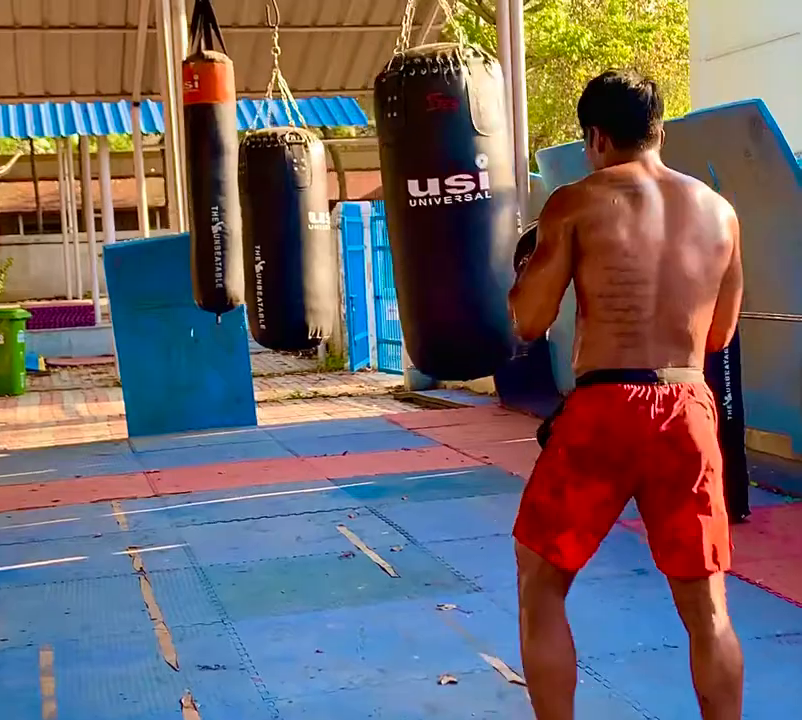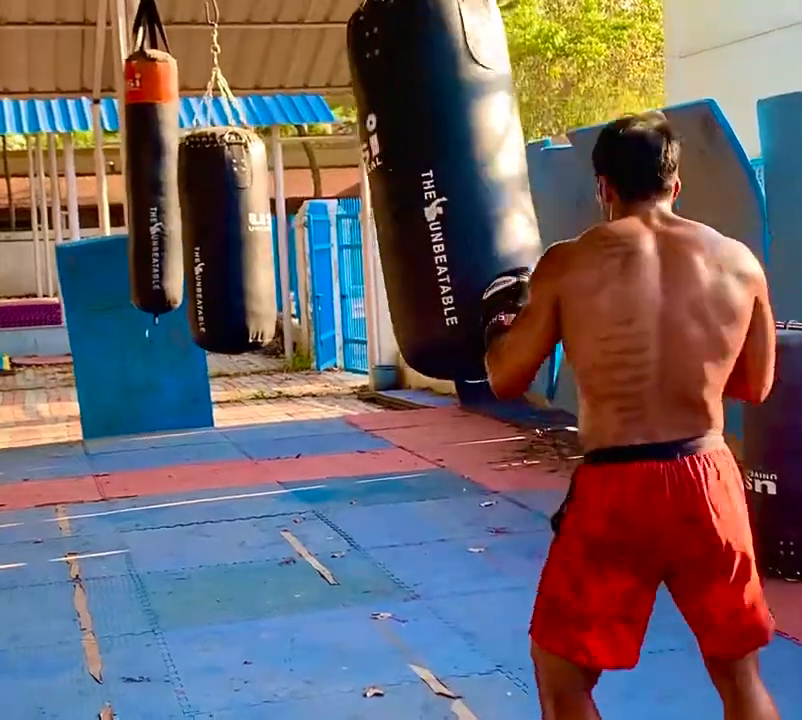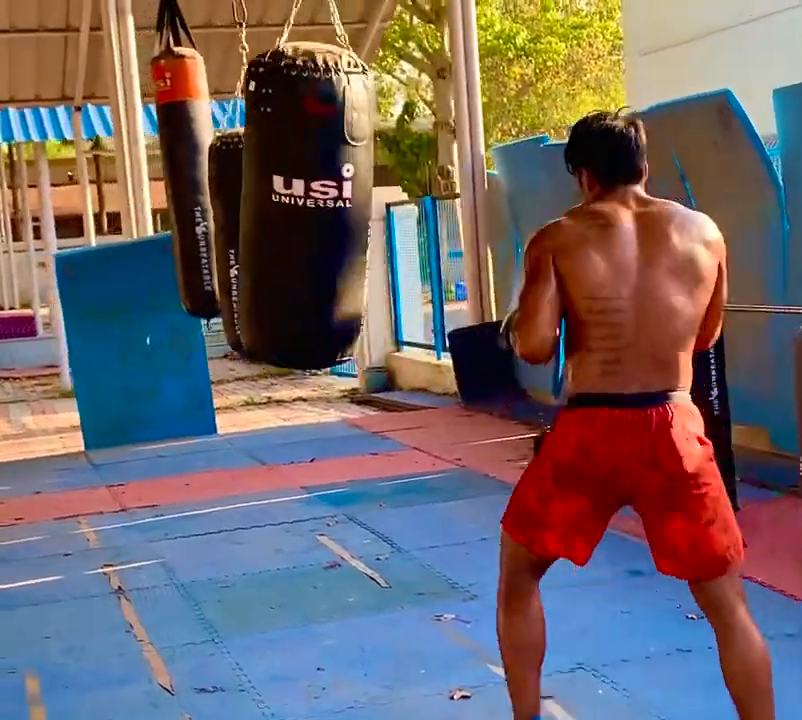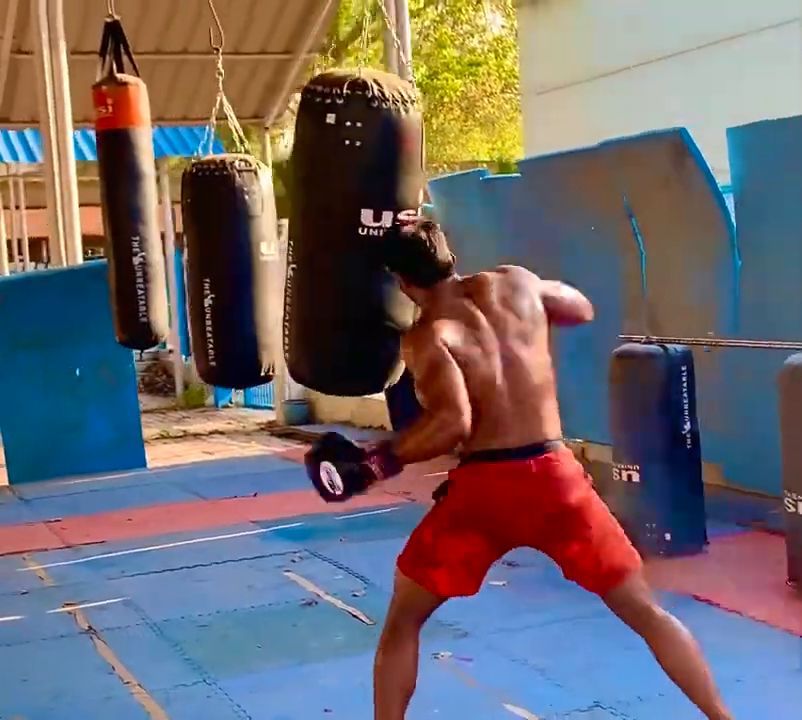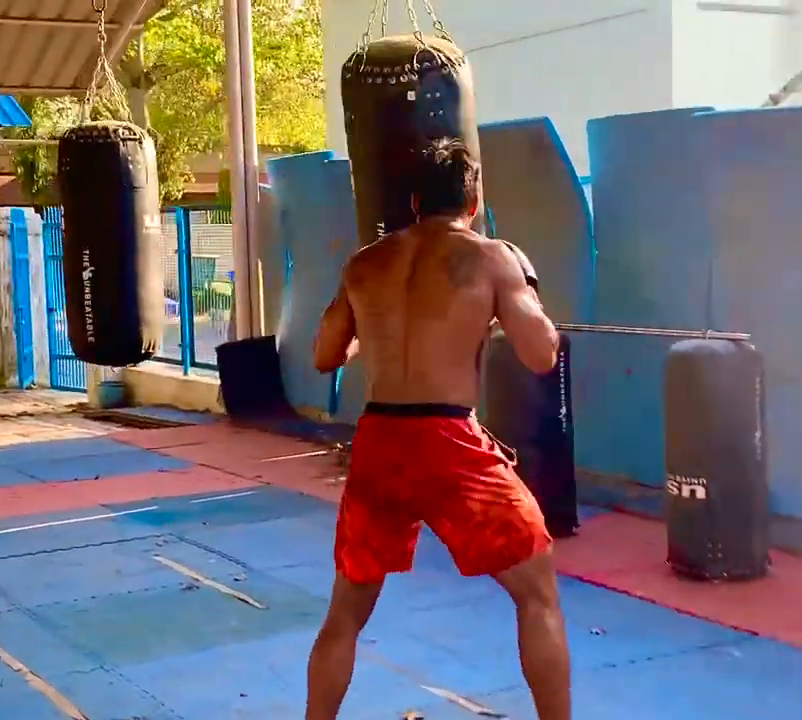
dt=1s
person 1, frame 1
left shoulder: (576, 202)
right shoulder: (718, 211)
left elbow: (530, 321)
right elbow: (719, 335)
left wrist: (525, 270)
left hip: (604, 411)
right hip: (688, 411)
left knee: (540, 589)
right knee: (706, 607)
person 1, frame 2
left shoulder: (565, 266)
right shoulder: (740, 262)
left elbow: (507, 379)
right elbow: (756, 386)
left wrist: (498, 325)
left hip: (613, 489)
right hip: (705, 483)
person 1, frame 3
left shoulder: (557, 239)
right shoulder: (703, 231)
left elbow: (534, 346)
left wrist: (518, 317)
left hip: (589, 434)
right hip: (674, 432)
left knee: (517, 571)
right knee: (727, 606)
person 1, frame 4
left shoulder: (429, 334)
right shoulder: (515, 283)
left elbow: (455, 425)
right elbow: (582, 310)
left wrist: (372, 463)
left hip: (484, 489)
right hip: (557, 477)
left knee: (402, 621)
right knee: (644, 610)
person 1, frame 5
left shoulder: (363, 265)
right shoulder: (491, 257)
left elbow: (324, 359)
right elbow: (541, 357)
right wrist: (523, 281)
left hip: (376, 444)
right hip: (450, 447)
left knee: (346, 614)
right knee: (538, 596)
